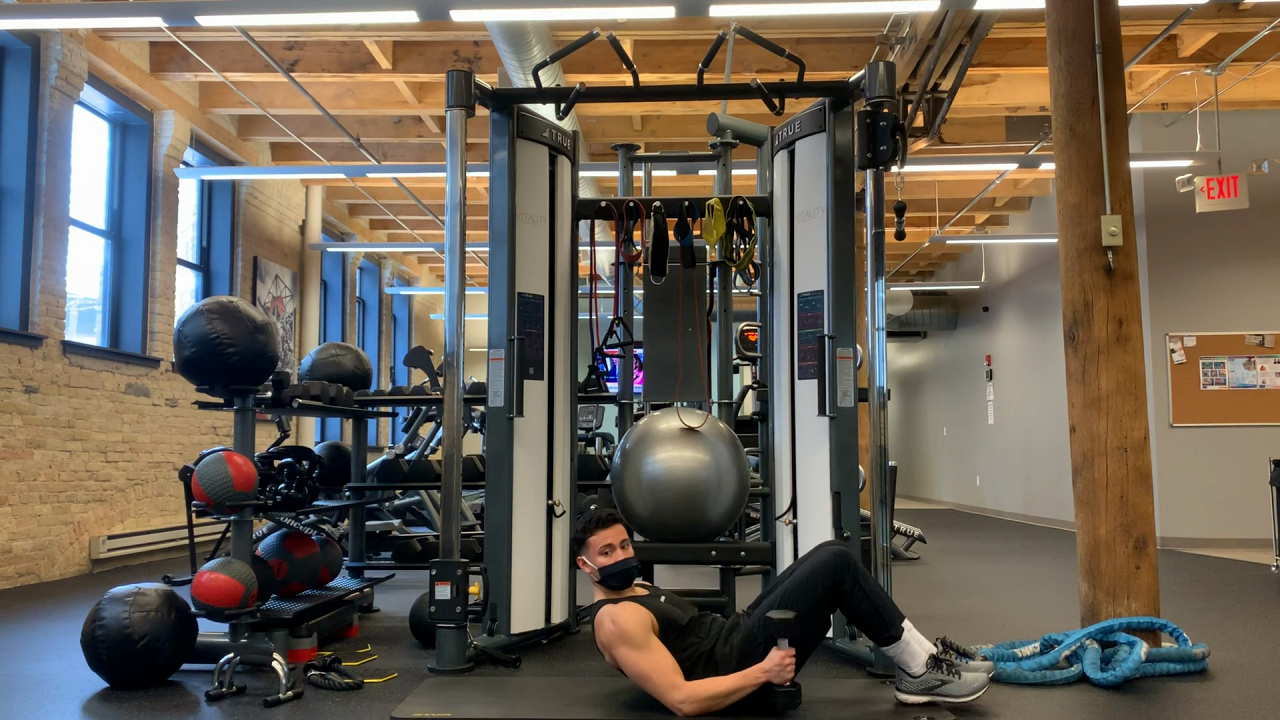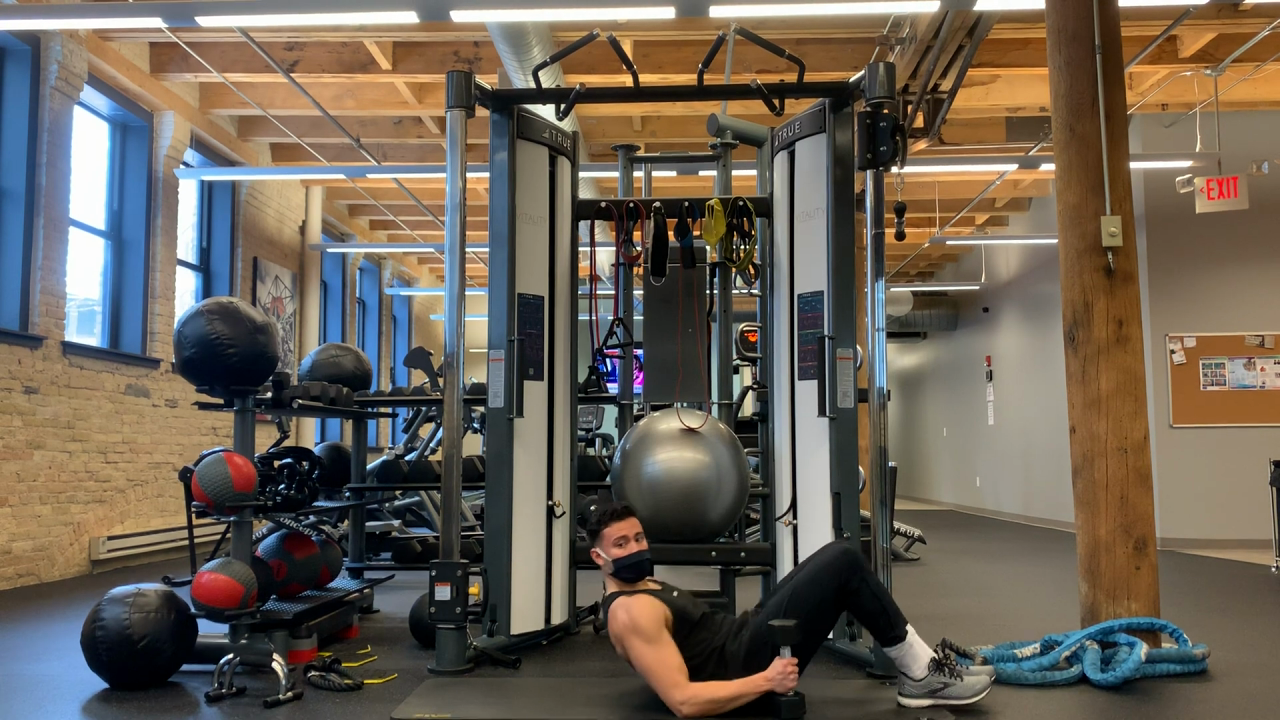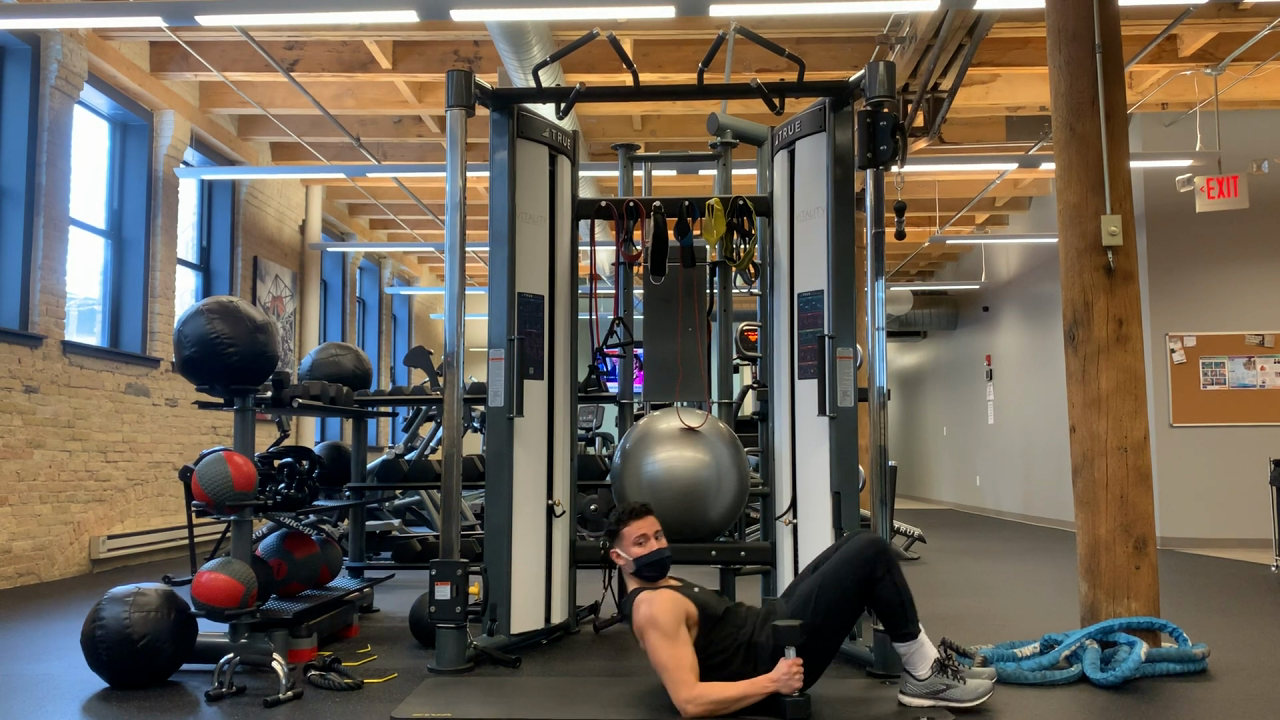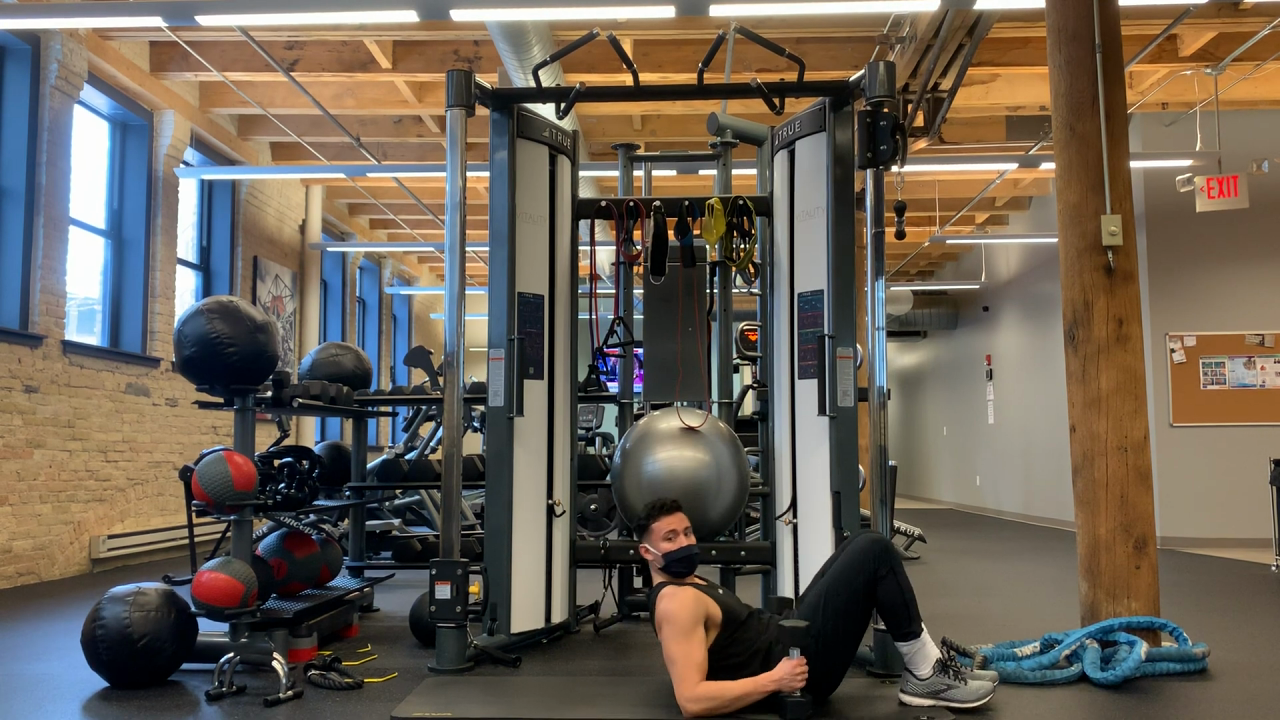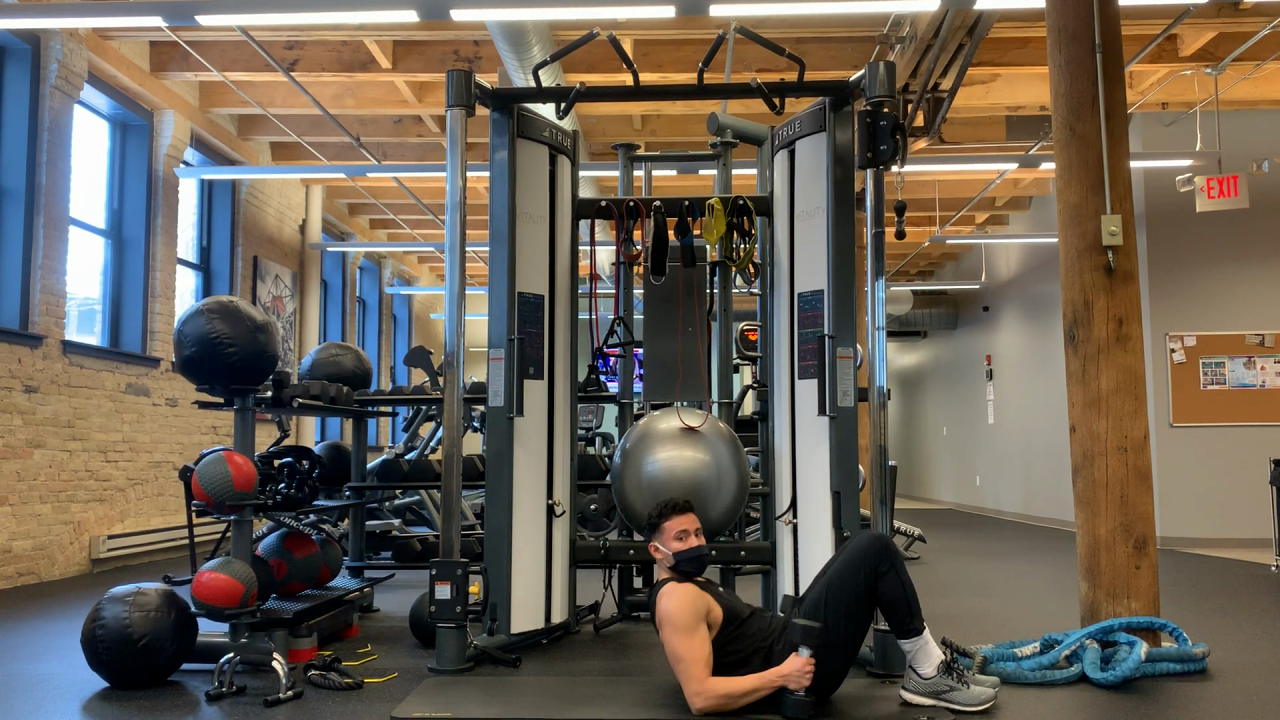
dt=0.2s
person 1, frame 1
left shoulder: (635, 590)
right shoulder: (616, 621)
right wrist: (762, 672)
left hip: (738, 635)
right hip: (748, 660)
left knee: (831, 555)
right knee: (836, 565)
left ankle: (923, 655)
right ankle: (919, 673)
person 1, frame 2
left shoulder: (643, 588)
right shoulder: (631, 613)
right wrist: (766, 681)
left hip: (748, 634)
right hip: (757, 658)
left knee: (840, 558)
right knee: (846, 563)
left ankle: (921, 660)
right ankle: (920, 676)
person 1, frame 3
left shoulder: (660, 586)
right shoulder: (654, 608)
right wrist: (771, 682)
left hip: (772, 626)
right hip: (783, 653)
left knee: (861, 546)
right knee: (871, 552)
left ankle: (924, 662)
right ankle: (923, 676)
person 1, frame 4
left shoulder: (684, 585)
right shoulder: (677, 603)
right wrist: (774, 679)
right hip: (799, 664)
left knee: (864, 546)
right knee: (875, 551)
left ankle: (927, 664)
right ankle: (926, 677)
person 1, frame 5
left shoulder: (690, 587)
right shoulder: (678, 601)
right elbow: (701, 697)
right wrist: (783, 675)
left hip: (792, 644)
right hip: (804, 658)
left knee: (869, 549)
right knee: (876, 549)
left ankle: (931, 665)
right ankle: (929, 676)
